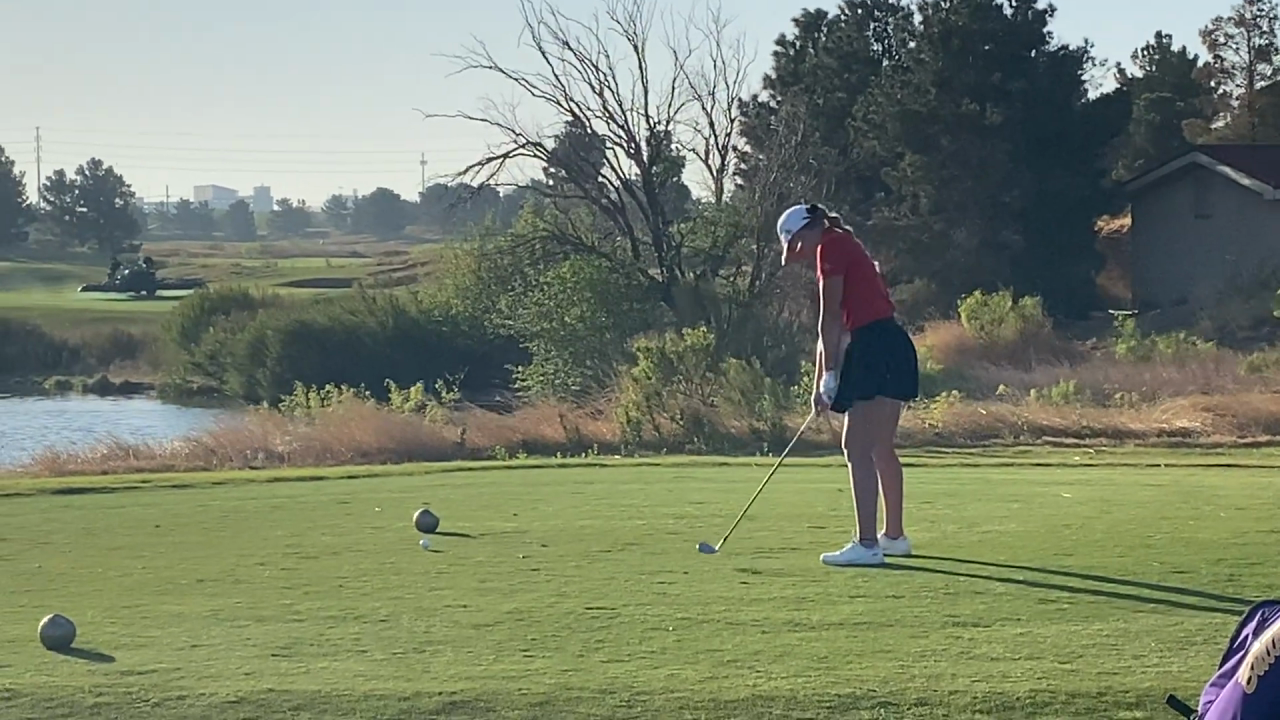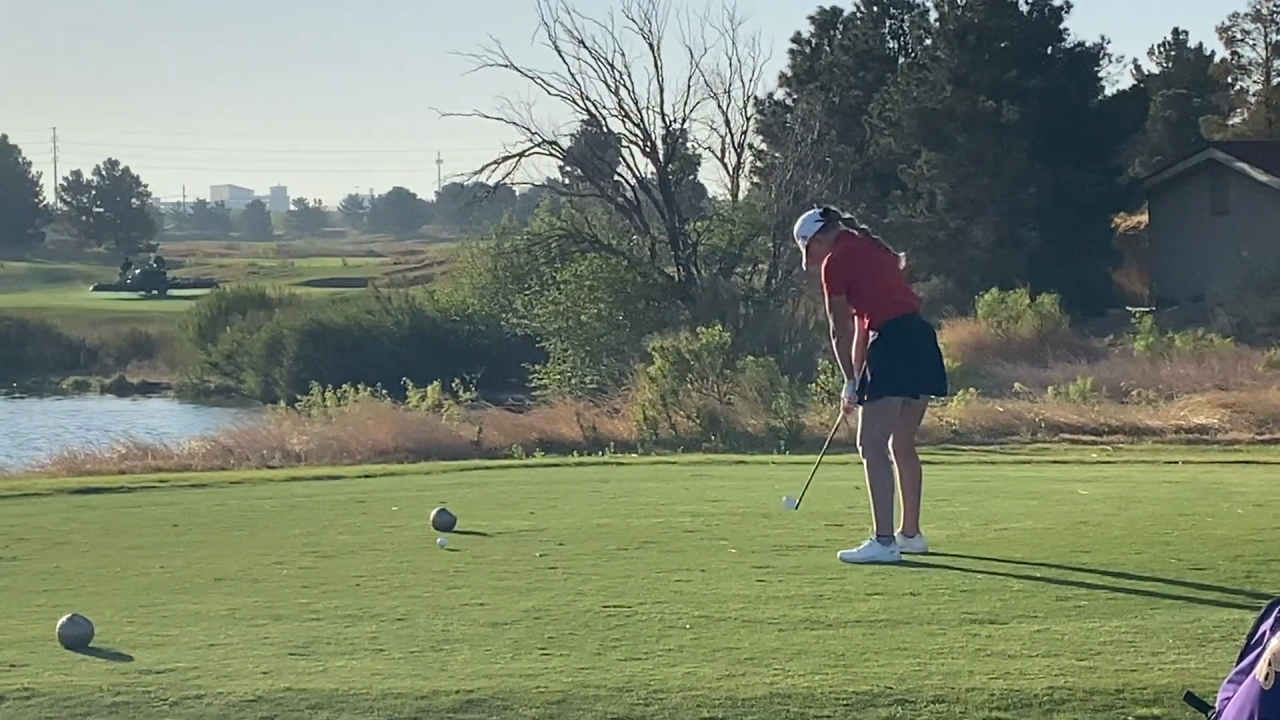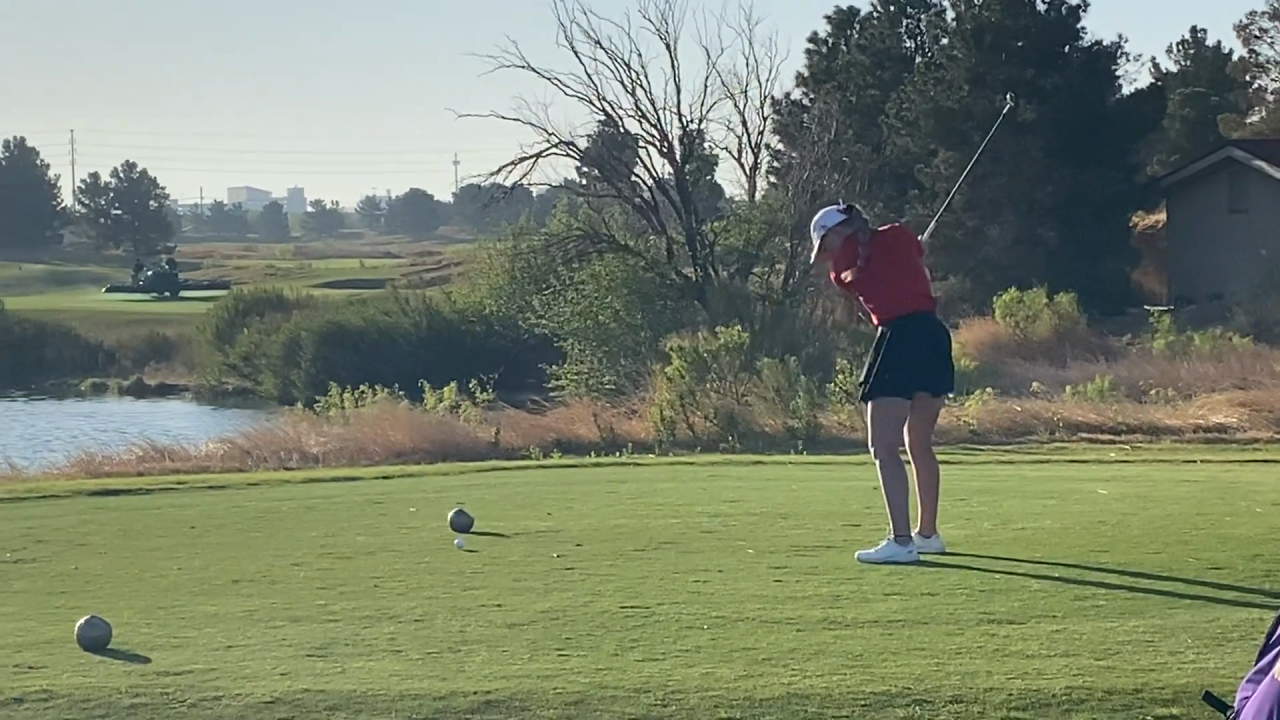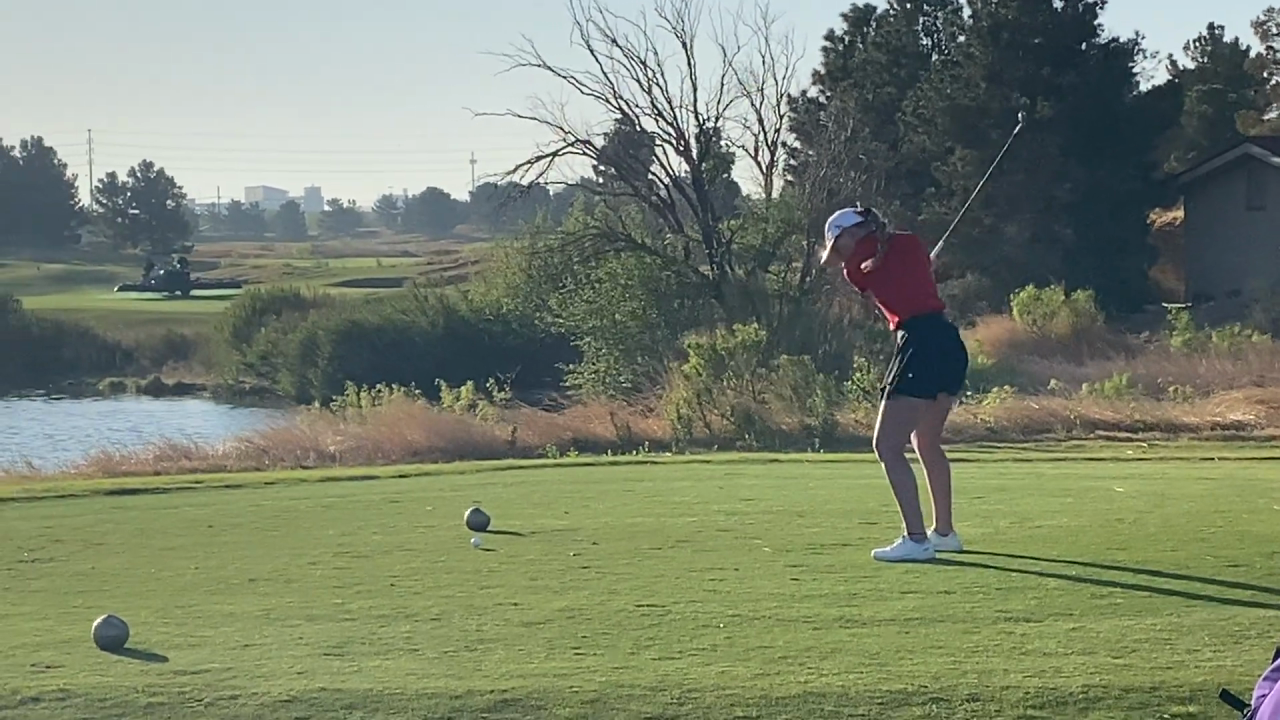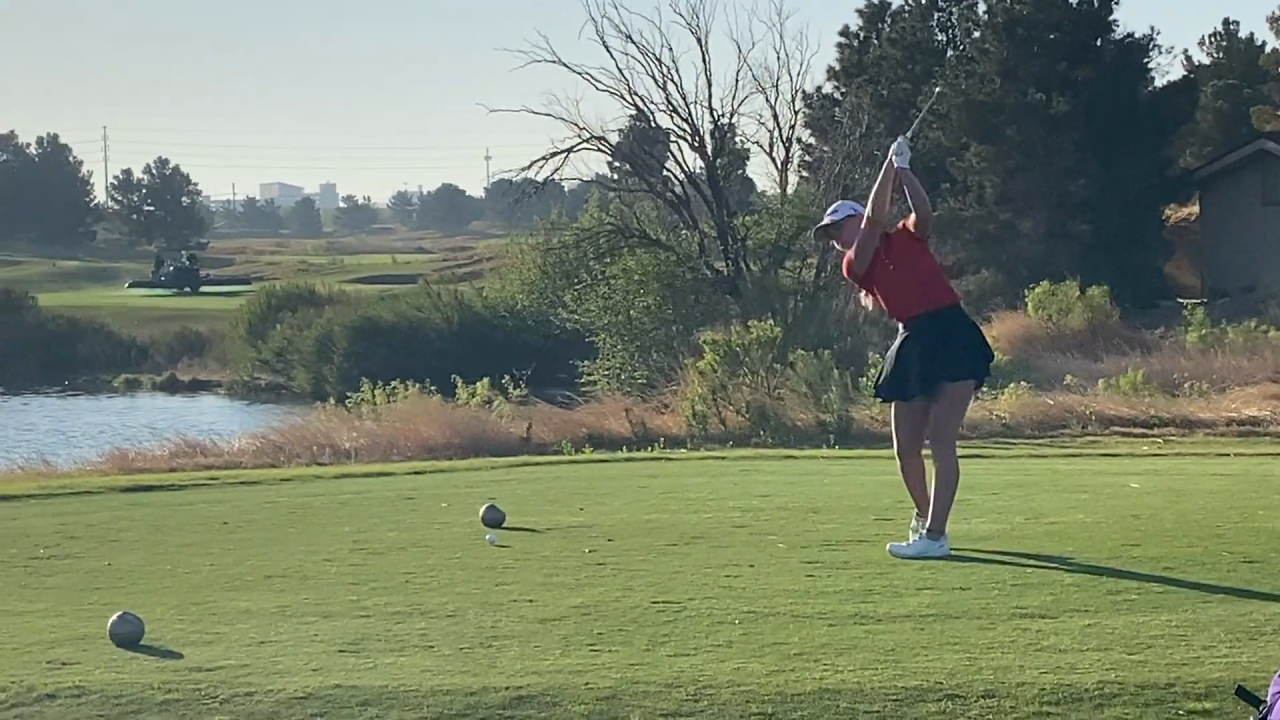
dt=0.5s
person 1, frame 1
left shoulder: (832, 247)
right shoulder: (838, 251)
left elbow: (831, 320)
right elbow: (829, 328)
left wrist: (830, 375)
right wrist: (820, 383)
left hip: (876, 348)
right hip: (887, 348)
left knee: (857, 448)
right knee: (881, 449)
left ankle: (867, 544)
right ankle: (894, 536)
person 1, frame 2
left shoulder: (835, 261)
right shoulder: (870, 248)
left elbow: (841, 331)
left wrist: (850, 382)
right wrist: (859, 372)
left hip: (893, 345)
right hip: (920, 341)
left knee: (872, 446)
right knee: (902, 446)
left ankle: (884, 541)
right ankle: (911, 533)
person 1, frame 3
left shoulder: (841, 270)
right shoulder: (899, 234)
right elbow: (924, 279)
left hip: (899, 342)
right hip: (934, 336)
left knee: (884, 448)
right knee: (920, 445)
left ankle: (901, 541)
right ankle: (927, 533)
person 1, frame 4
left shoulder: (856, 266)
right shoulder: (908, 242)
left hip: (920, 345)
right hip: (946, 340)
left knee: (887, 446)
right knee: (926, 444)
left ankle: (916, 539)
right ankle: (944, 531)
person 1, frame 5
left shoulder: (907, 237)
right shoulder: (855, 267)
left elbow: (922, 211)
right elbow: (874, 222)
left wrist: (901, 171)
right wrist: (889, 170)
left hip: (954, 335)
right hip: (915, 347)
left knee: (940, 439)
right knee: (905, 449)
left ankle: (934, 534)
right ankle: (926, 514)
